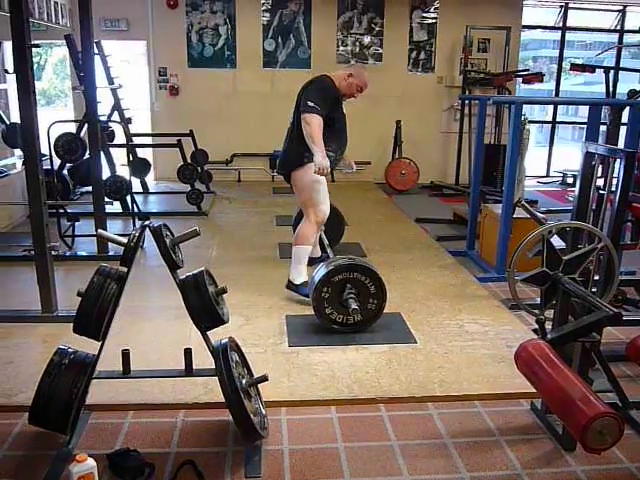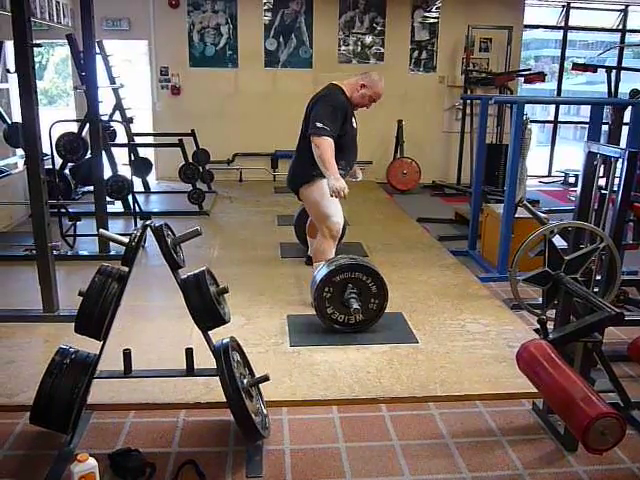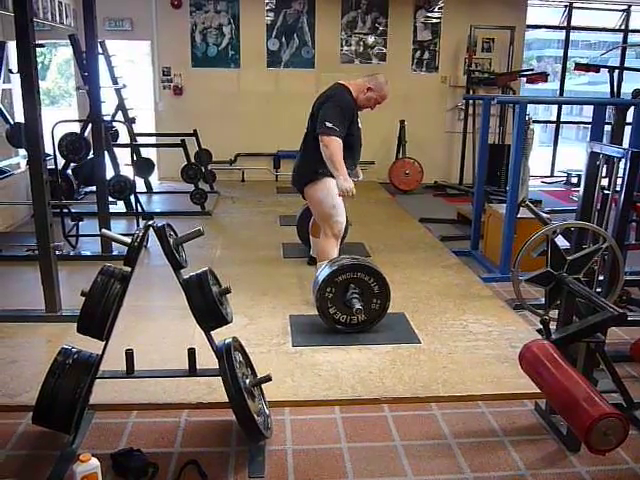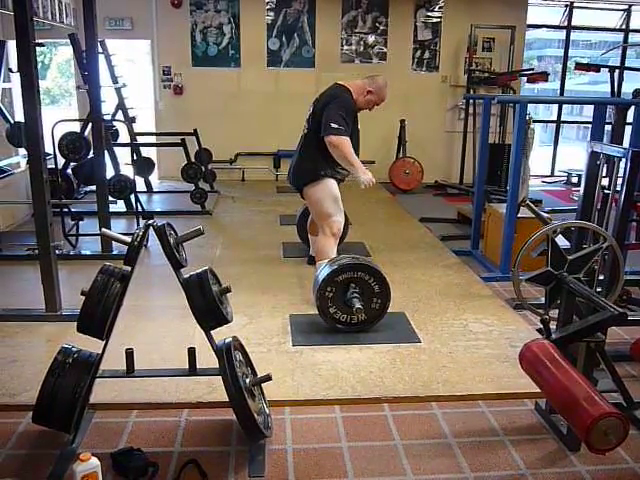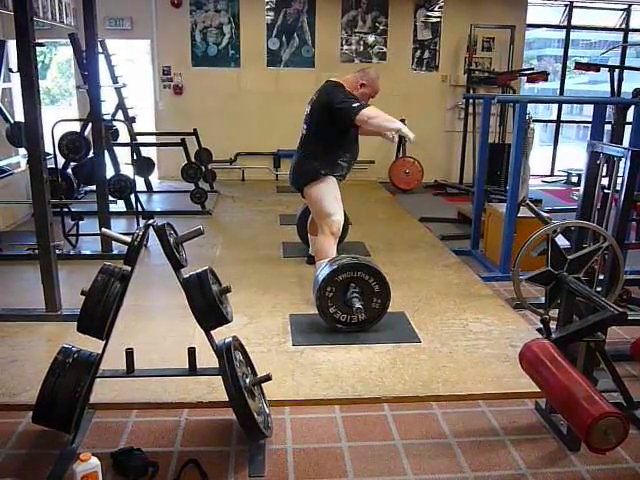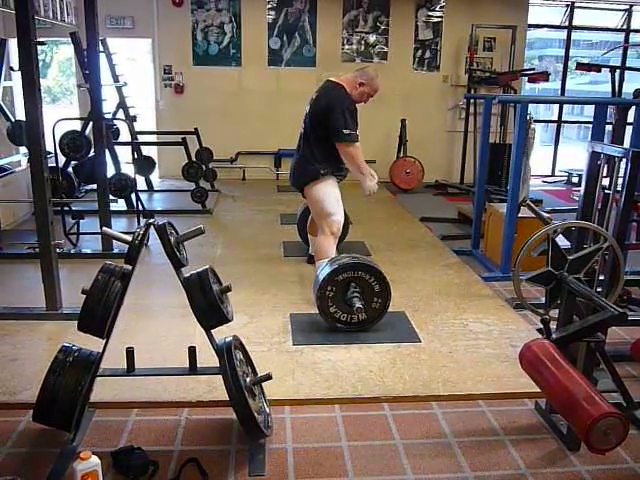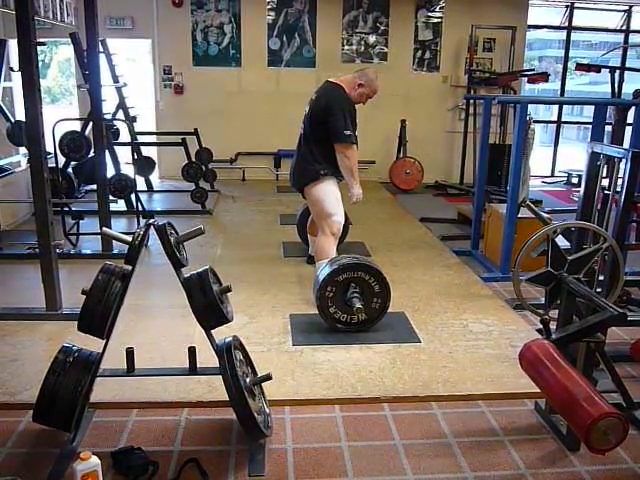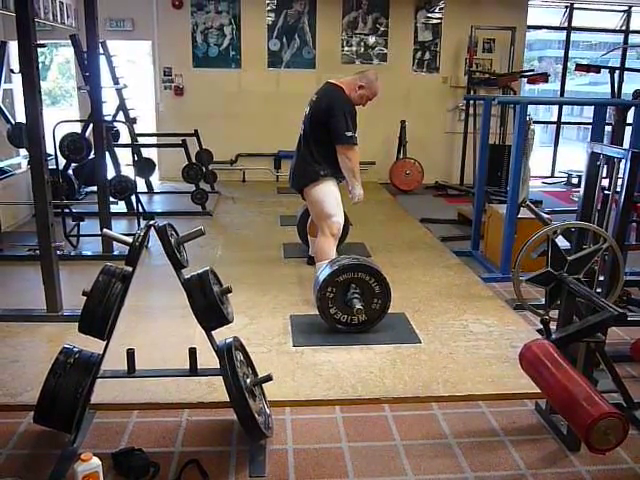
dt=0.5s
person 1, frame 1
left shoulder: (331, 93)
right shoulder: (322, 87)
right elbow: (310, 118)
left wrist: (342, 157)
right wrist: (319, 153)
left hip: (311, 162)
right hip: (306, 161)
left knee: (319, 208)
right knee: (316, 215)
left ankle: (314, 254)
right ankle: (297, 278)
person 1, frame 2
left shoulder: (342, 101)
right shoulder: (332, 101)
right elbow: (320, 140)
left wrist: (350, 166)
right wrist: (334, 176)
left hip: (319, 174)
right hip: (314, 175)
left knee: (321, 217)
right knee: (332, 228)
left ankle: (313, 255)
person 1, frame 3
left shoulder: (344, 98)
right shoulder: (340, 101)
right elbow: (329, 139)
left wrist: (351, 166)
right wrist: (342, 177)
left hip: (320, 171)
right hip: (318, 173)
left knee: (323, 216)
right knee: (334, 227)
left ankle: (316, 255)
person 1, frame 4
left shoulder: (340, 95)
right shoulder: (342, 102)
right elbow: (335, 139)
left wrist: (352, 167)
right wrist: (359, 170)
left hip: (313, 168)
right hip: (316, 172)
left knee: (321, 214)
right knee: (332, 227)
left ankle: (315, 254)
person 1, frame 5
left shoulder: (333, 92)
right shoulder: (338, 96)
left elbow: (353, 124)
right elbow: (365, 116)
left wrist: (382, 130)
right wrist: (398, 125)
left hip: (315, 168)
right hip: (317, 172)
left knee: (320, 215)
right knee: (332, 226)
left ankle: (315, 254)
person 1, frame 6
left shoulder: (330, 91)
right shoulder: (339, 101)
left elbow: (345, 141)
right elbow: (347, 146)
left wrist: (364, 169)
right wrist: (365, 178)
left hip: (312, 168)
right hip: (317, 171)
left knee: (320, 215)
right knee: (332, 226)
left ankle: (315, 253)
person 1, frame 7
left shoulder: (329, 90)
right shoulder: (340, 102)
right elbow: (345, 148)
right wrist: (354, 184)
left hip: (311, 167)
right hip: (317, 171)
left knee: (320, 215)
right knee: (332, 226)
left ankle: (314, 254)
person 1, frame 8
left shoulder: (328, 91)
right shoulder: (341, 104)
right elbow: (346, 149)
right wrist: (356, 185)
left hip: (311, 168)
right hip: (317, 172)
left knee: (320, 215)
right knee: (332, 227)
left ankle: (314, 255)
